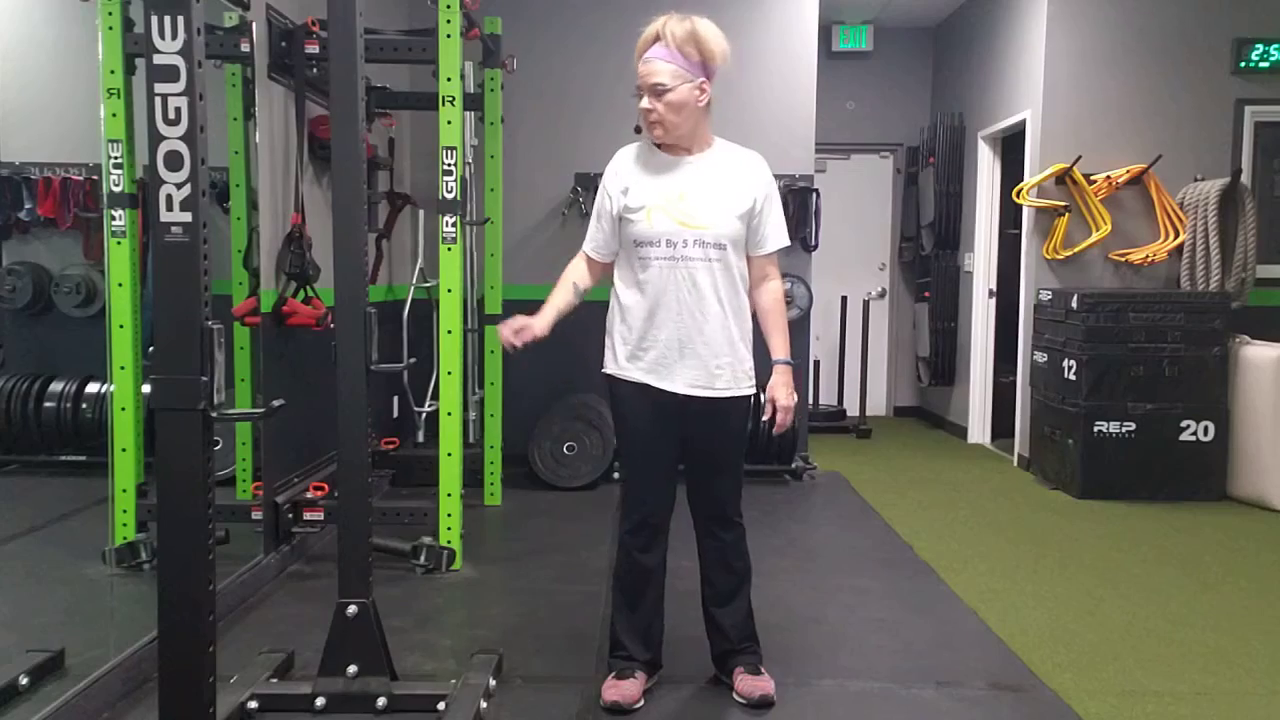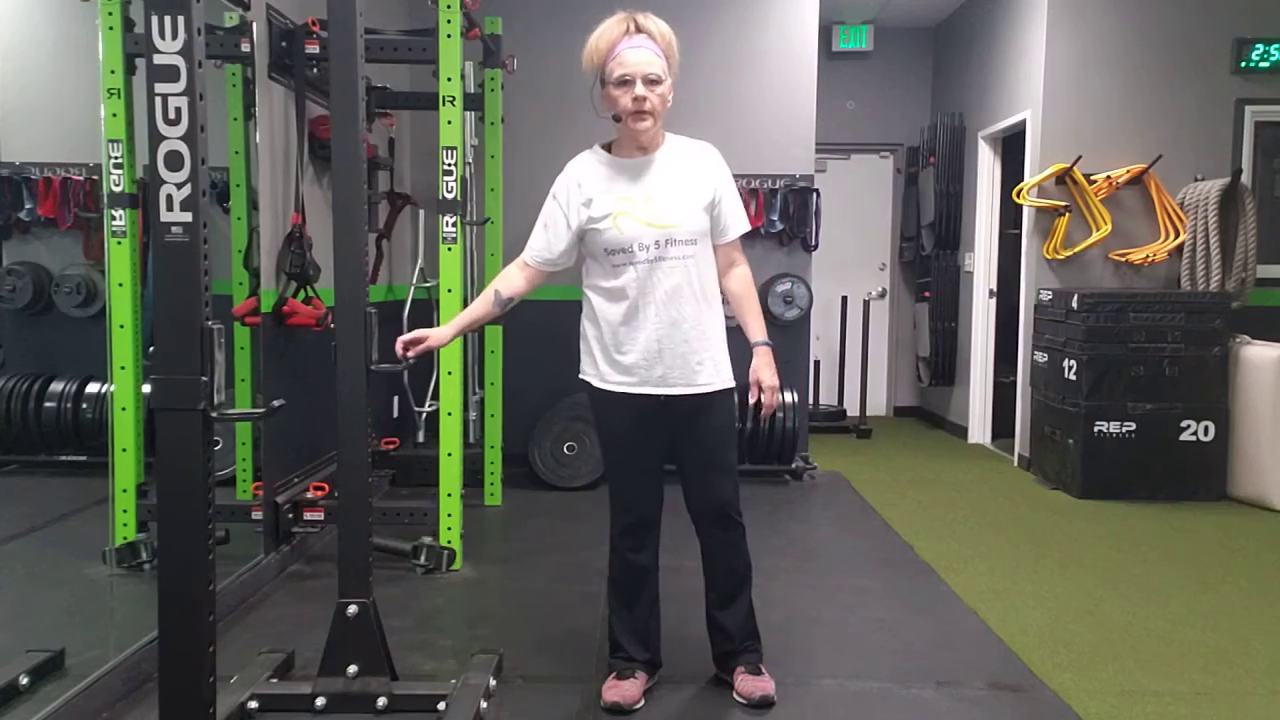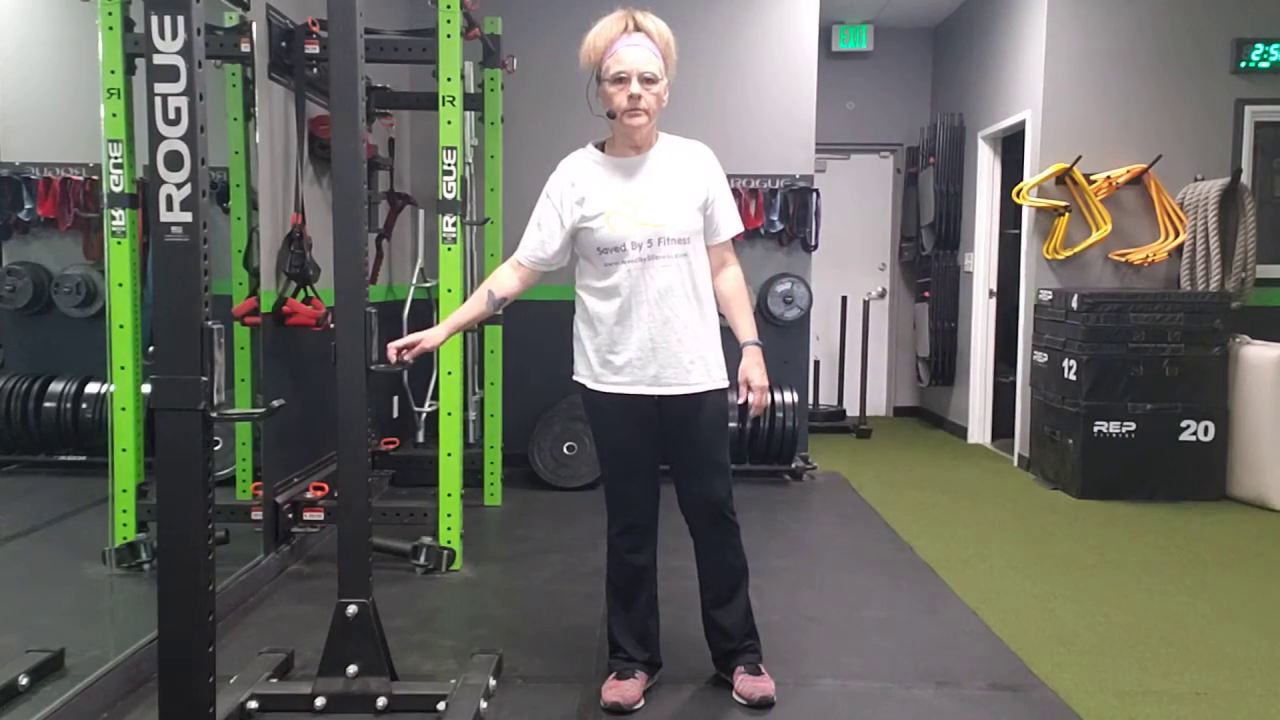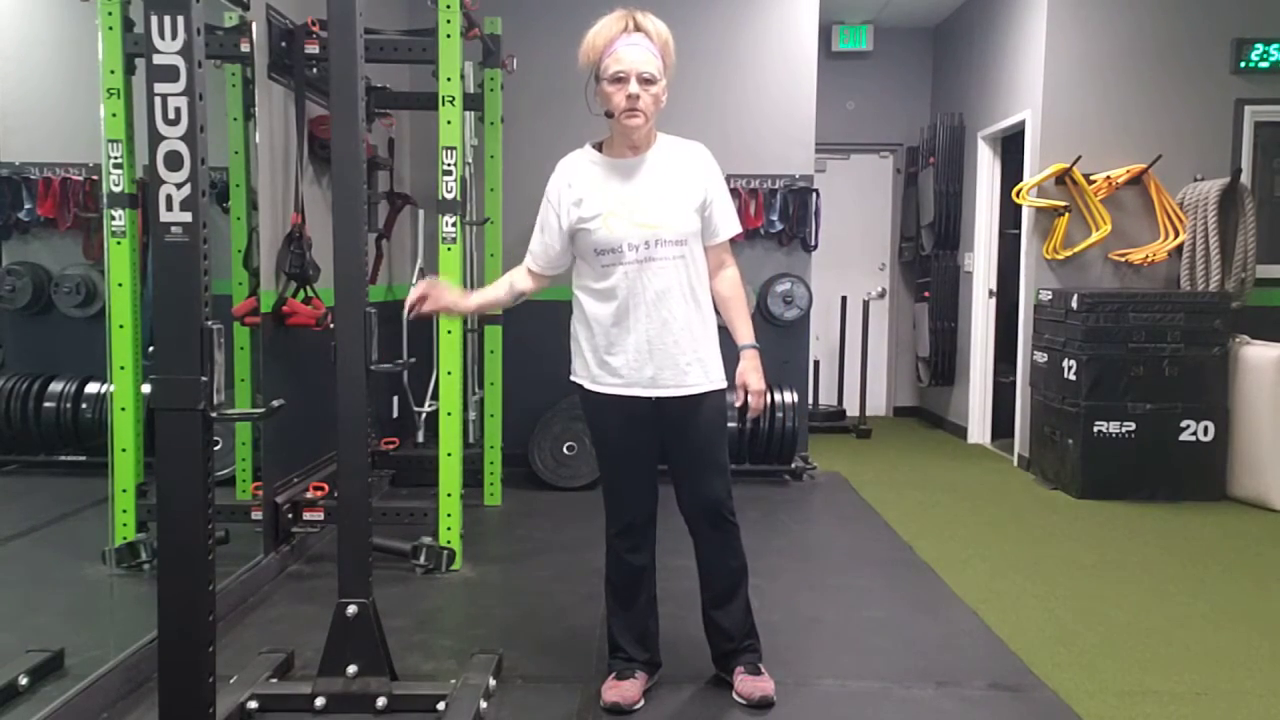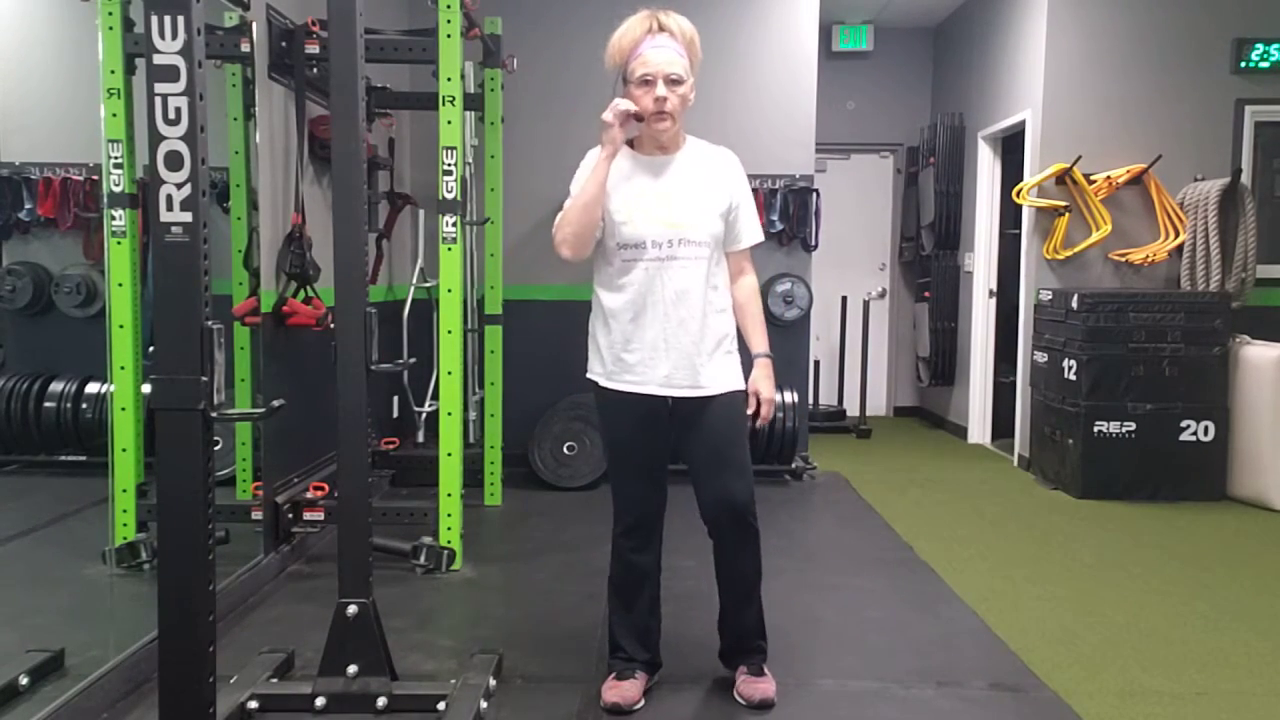
dt=0.7s
person 1, frame 1
left shoulder: (747, 171)
right shoulder: (626, 167)
left elbow: (764, 280)
right elbow: (591, 264)
left wrist: (782, 366)
right wrist: (542, 320)
left hip: (722, 383)
right hip: (641, 378)
left knee: (721, 521)
right knee: (642, 521)
left ankle: (738, 655)
right ankle: (633, 658)
person 1, frame 2
left shoulder: (702, 162)
right shoulder: (582, 177)
left elbow: (731, 266)
right elbow: (527, 270)
left wrist: (761, 347)
right wrist: (449, 328)
left hip: (703, 380)
right hip: (621, 383)
left knee: (720, 517)
right knee: (632, 525)
left ankle: (740, 655)
right ankle: (632, 659)
person 1, frame 3
left shoulder: (695, 162)
right shoulder: (576, 174)
left elbow: (723, 265)
right elbow: (521, 268)
left wrist: (751, 348)
right wrist: (443, 329)
left hip: (696, 378)
right hip: (615, 382)
left knee: (714, 516)
right knee: (629, 525)
left ankle: (739, 654)
right ankle: (632, 658)
person 1, frame 4
left shoulder: (695, 163)
right shoulder: (573, 176)
left elbow: (721, 266)
right elbow: (534, 275)
left wrist: (747, 350)
right wrist: (466, 300)
left hip: (691, 377)
right hip: (612, 383)
left knee: (712, 515)
right knee: (627, 526)
left ankle: (739, 654)
right ankle: (633, 658)
person 1, frame 5
left shoulder: (720, 167)
right shoulder: (604, 163)
left elbow: (741, 275)
right elbow: (570, 246)
left wrist: (762, 359)
right wrist: (609, 149)
left hip: (714, 376)
right hip: (628, 379)
left knee: (734, 512)
right knee: (635, 524)
left ankle: (746, 654)
right ankle: (631, 658)
